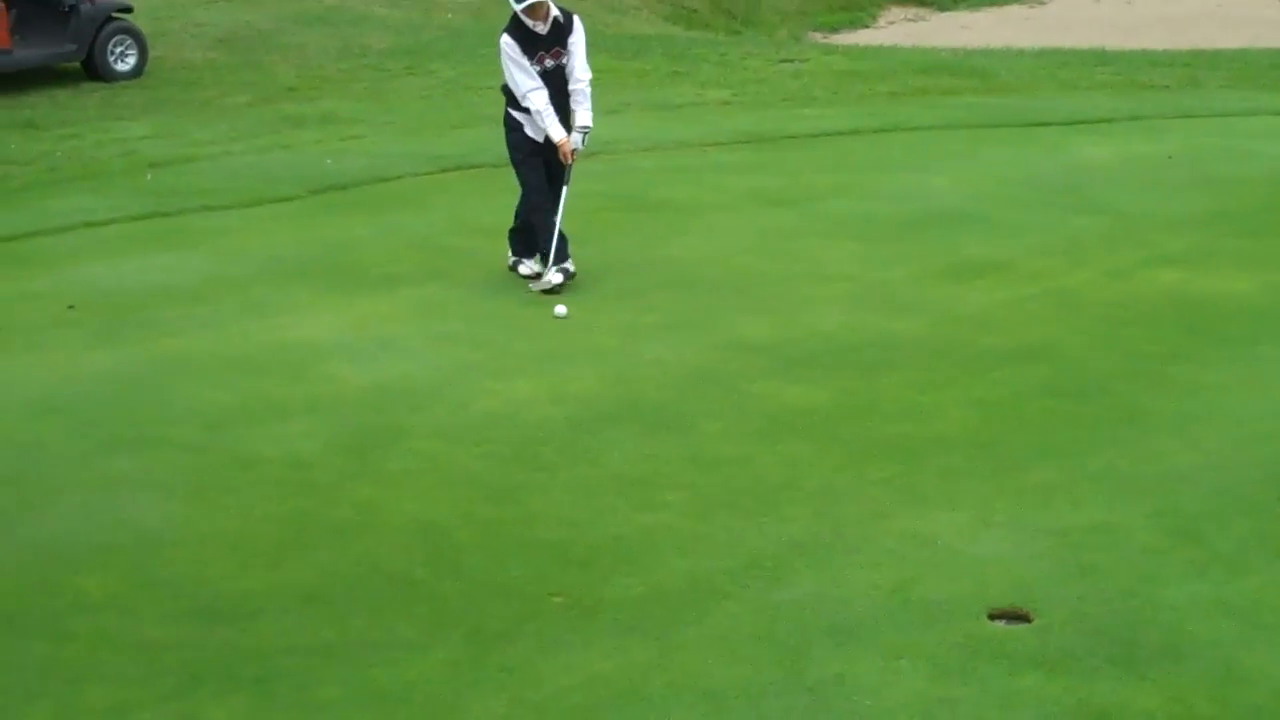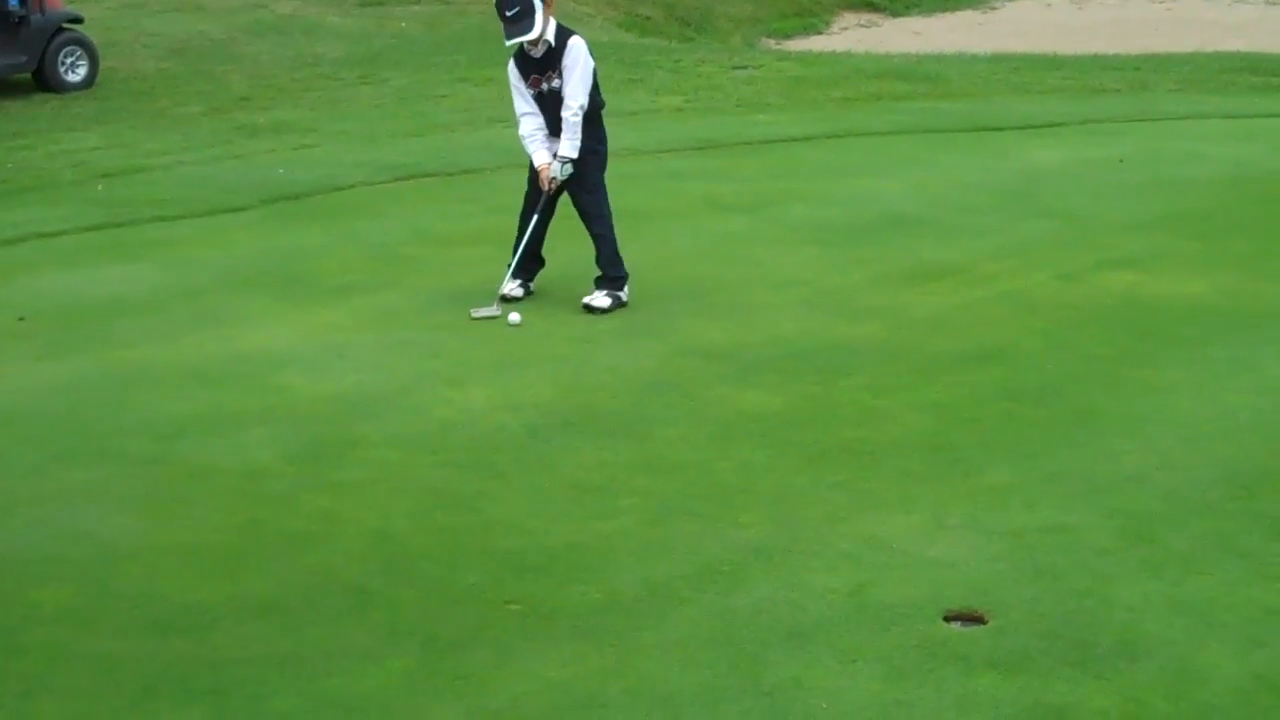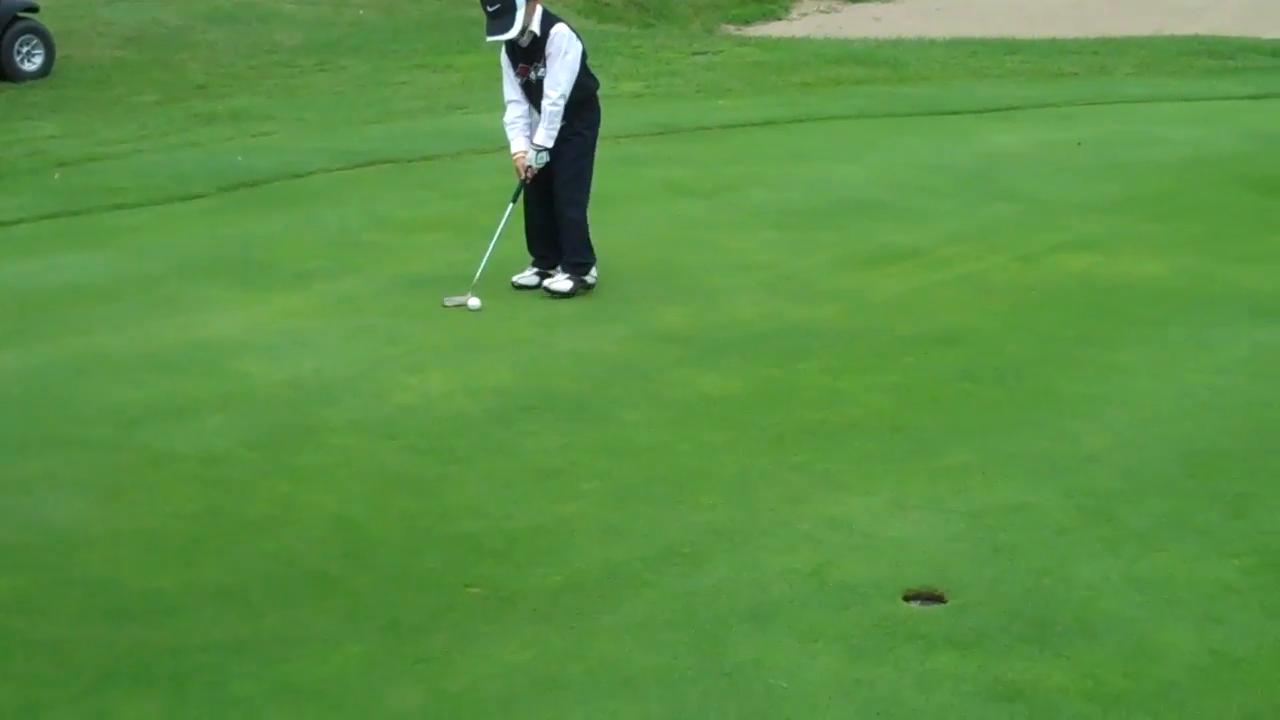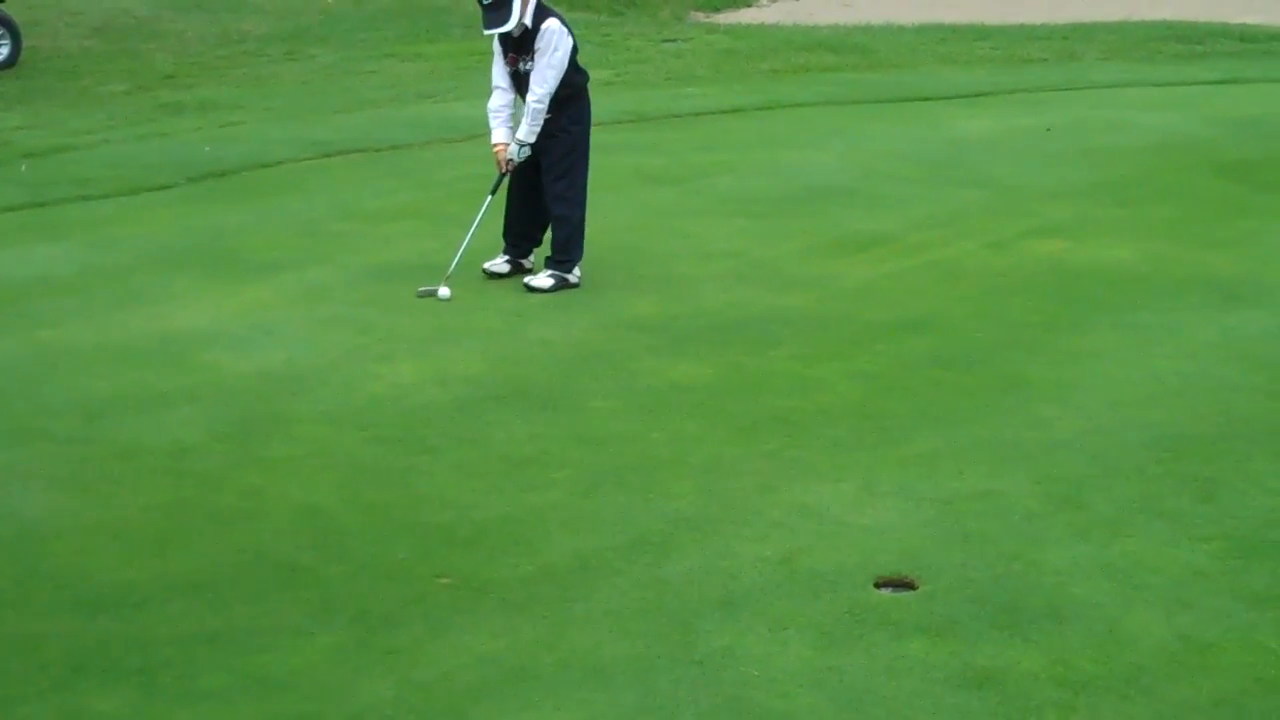
dt=0.7s
person 1, frame 1
right shoulder: (511, 40)
left elbow: (579, 78)
right elbow: (531, 94)
left wrist: (581, 126)
right wrist: (559, 137)
left hip: (558, 118)
right hip: (525, 123)
left knee: (550, 192)
right knee: (536, 192)
left ankle: (523, 250)
right ankle: (557, 259)
person 1, frame 2
left shoulder: (572, 46)
right shoulder: (518, 63)
left elbow: (575, 107)
right elbow: (528, 116)
left wrist: (564, 157)
right wrist: (542, 160)
left hip: (584, 141)
right hip: (547, 143)
left knee: (593, 209)
right knee: (533, 209)
left ankle: (614, 284)
right ankle: (522, 274)
person 1, frame 3
left shoulder: (558, 34)
right shoulder: (509, 47)
left elbow: (556, 96)
right elbow: (515, 102)
left wrist: (540, 147)
right wrist: (520, 148)
left hip: (577, 122)
right hip: (545, 126)
left knee: (569, 195)
right knee: (537, 195)
left ankle: (579, 268)
right ankle: (546, 263)
person 1, frame 4
left shoulder: (550, 28)
right shoulder: (503, 33)
left elbow: (541, 93)
right elbow: (502, 89)
left wrist: (521, 141)
right wrist: (501, 138)
left hip: (567, 114)
right hip: (535, 116)
left knee: (562, 190)
right knee: (523, 184)
left ankle: (565, 266)
right ankle: (518, 252)
